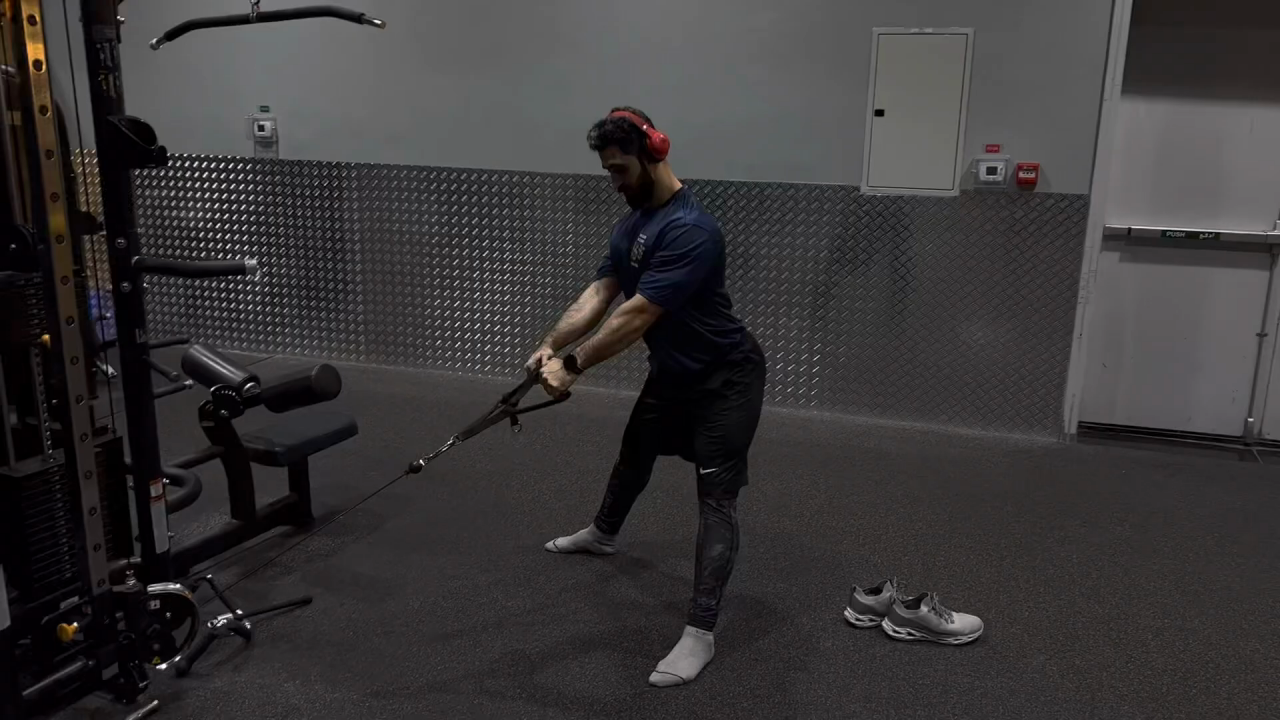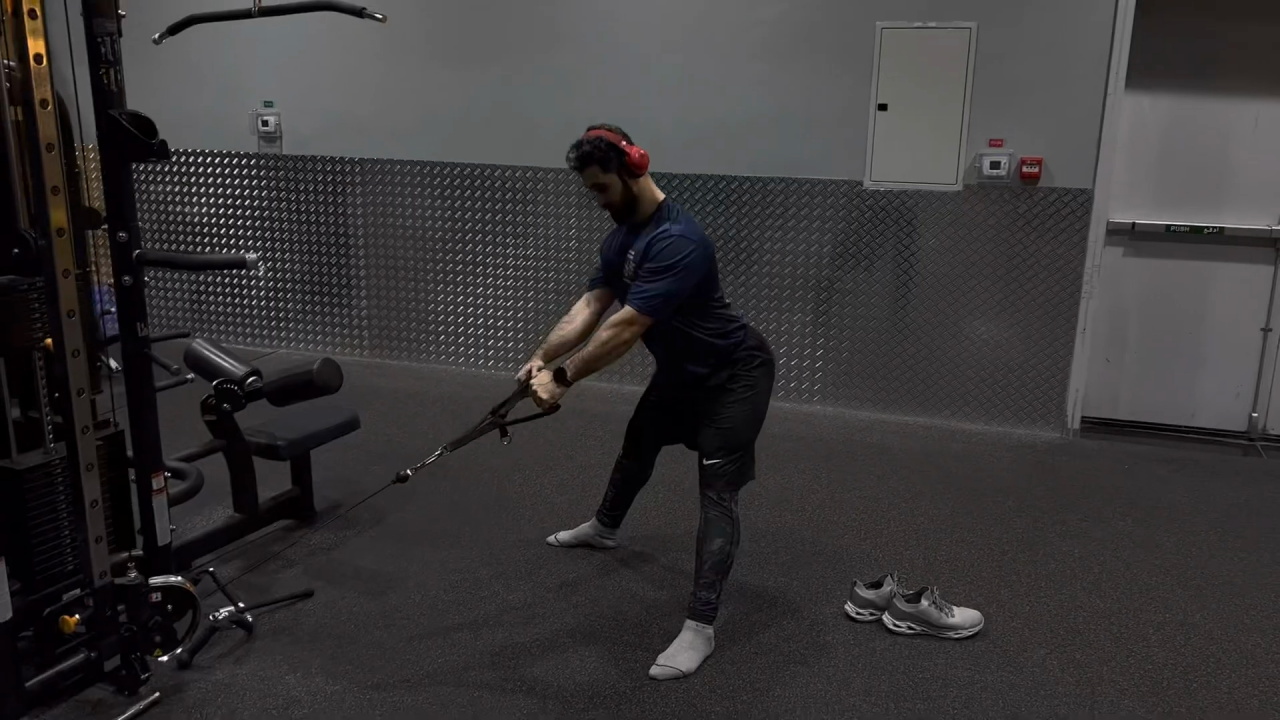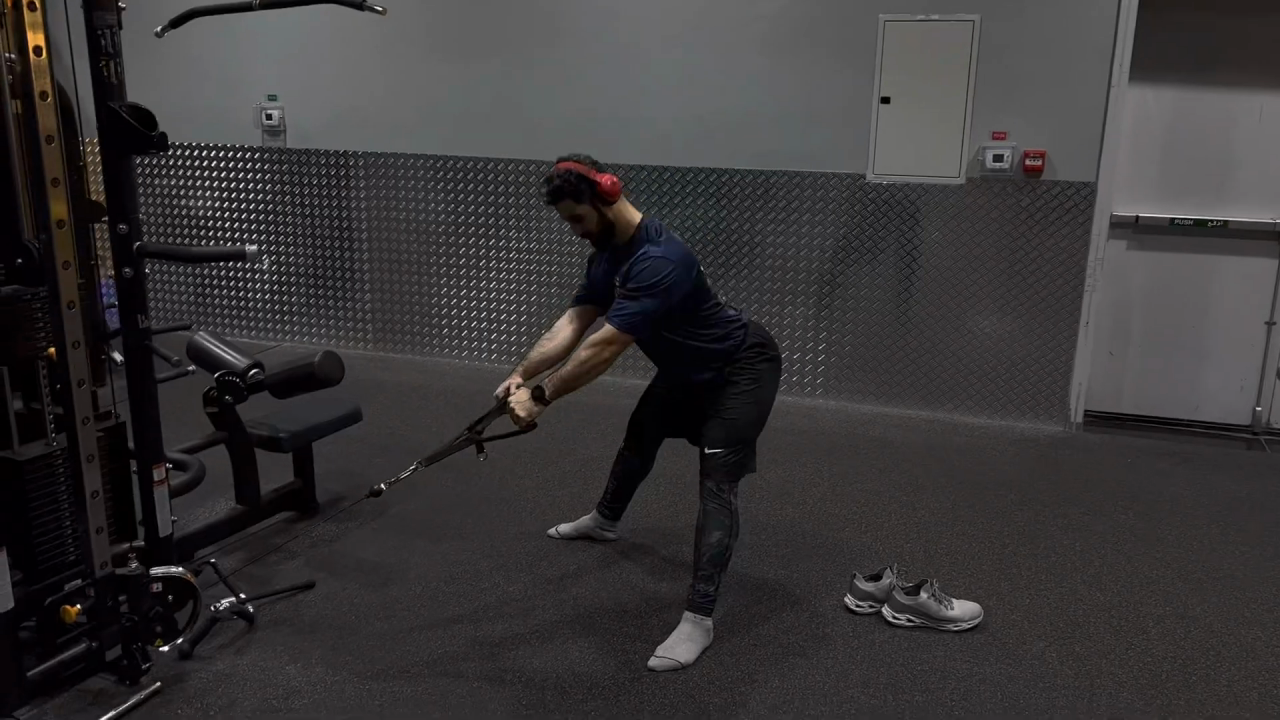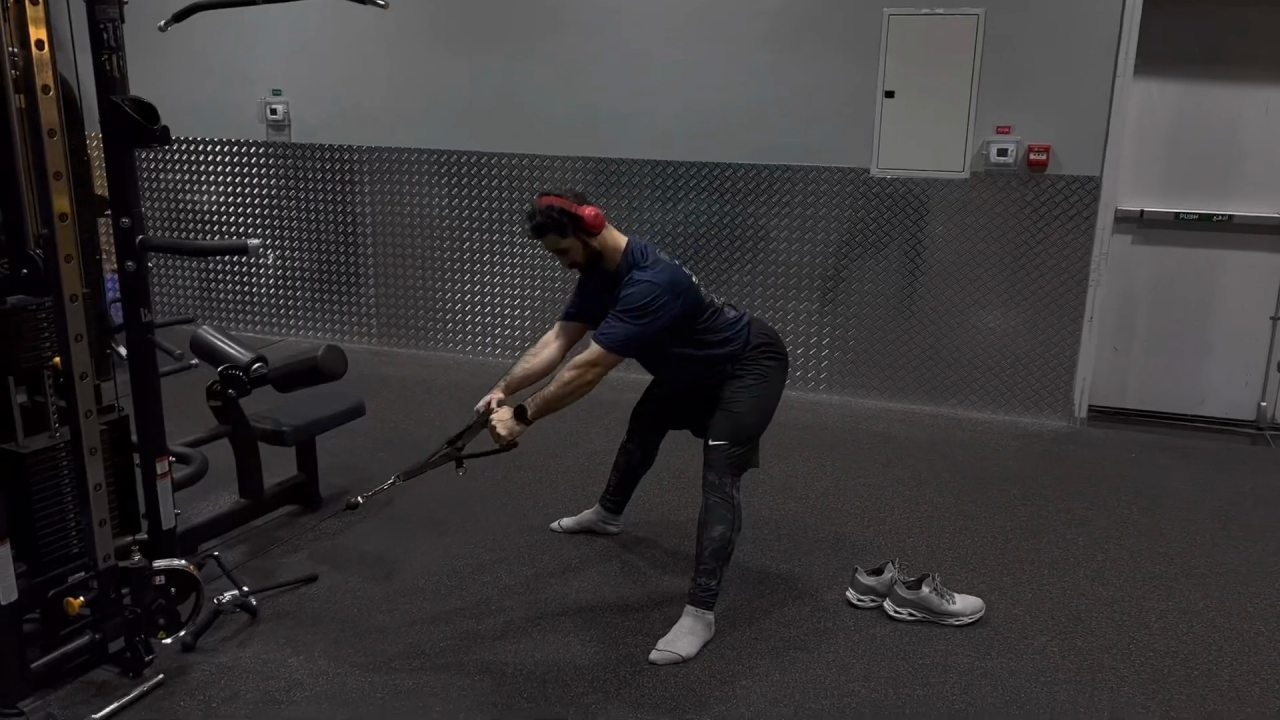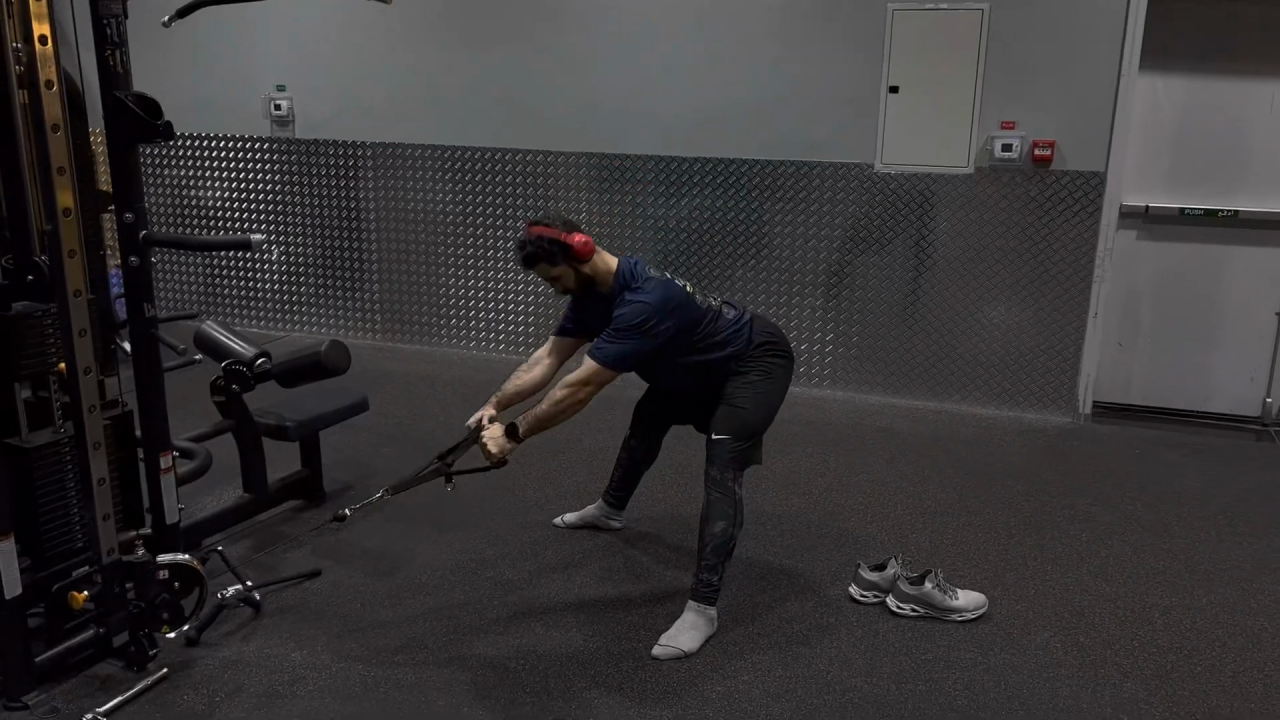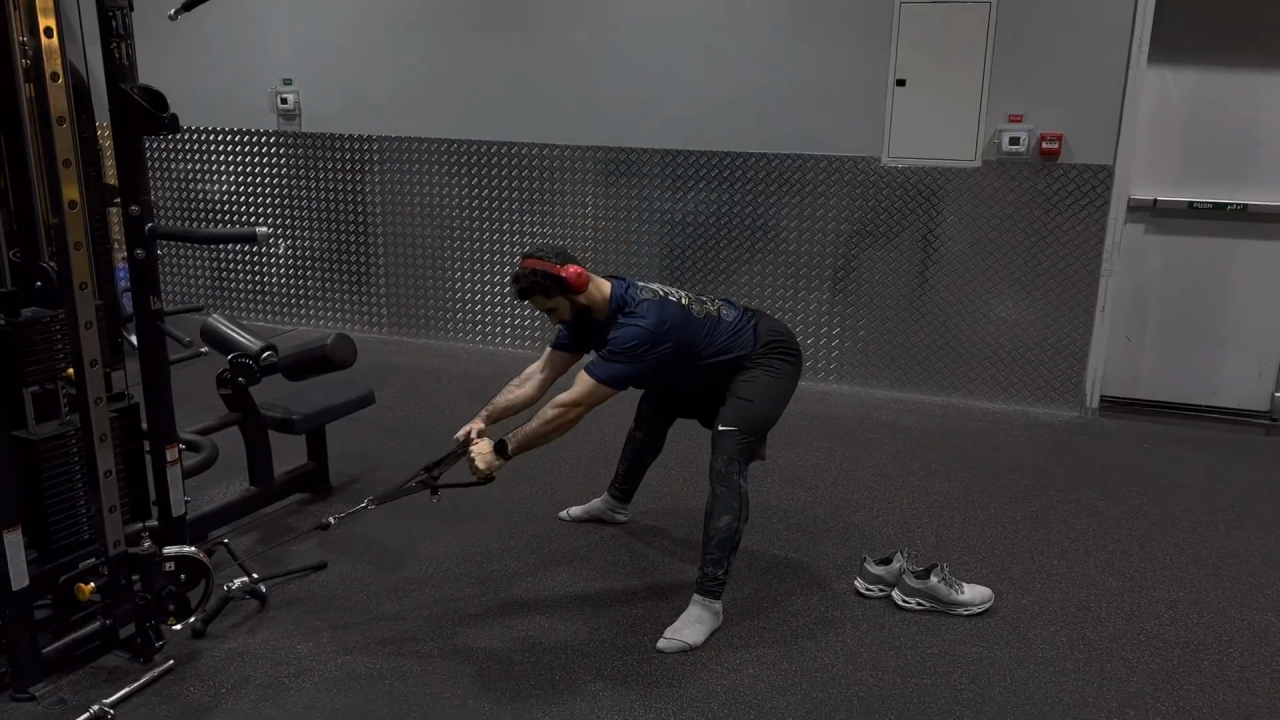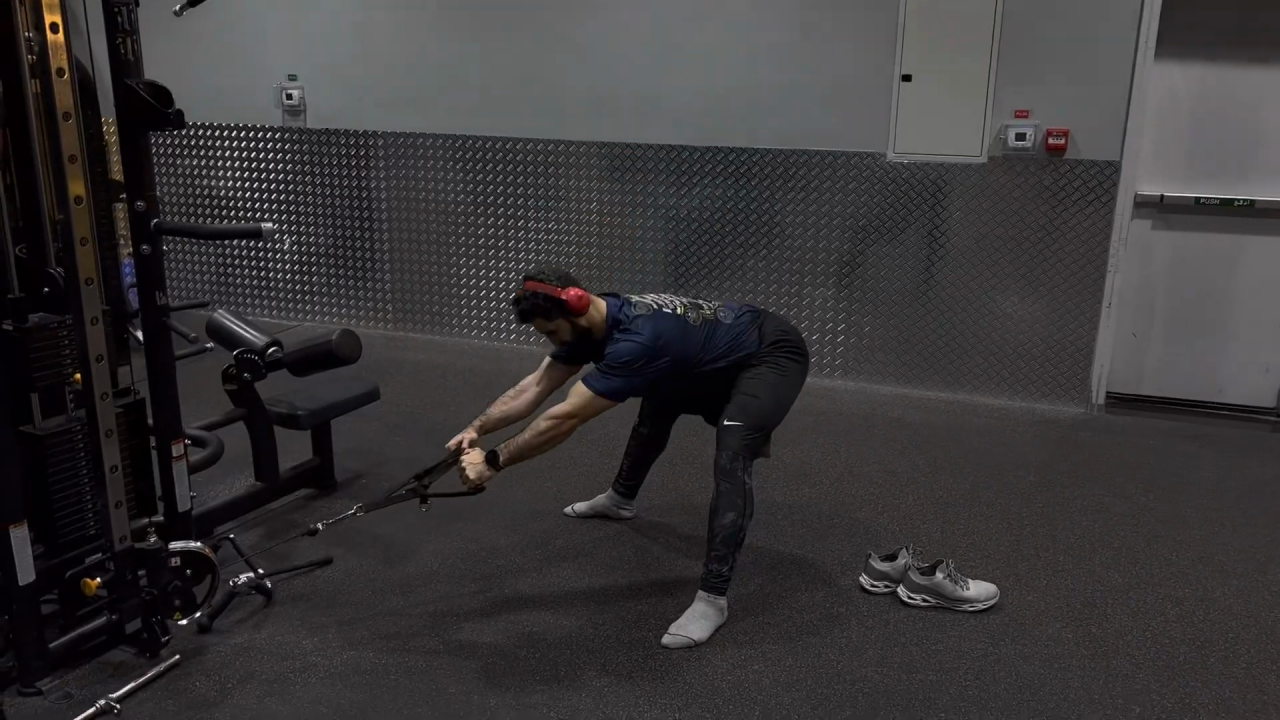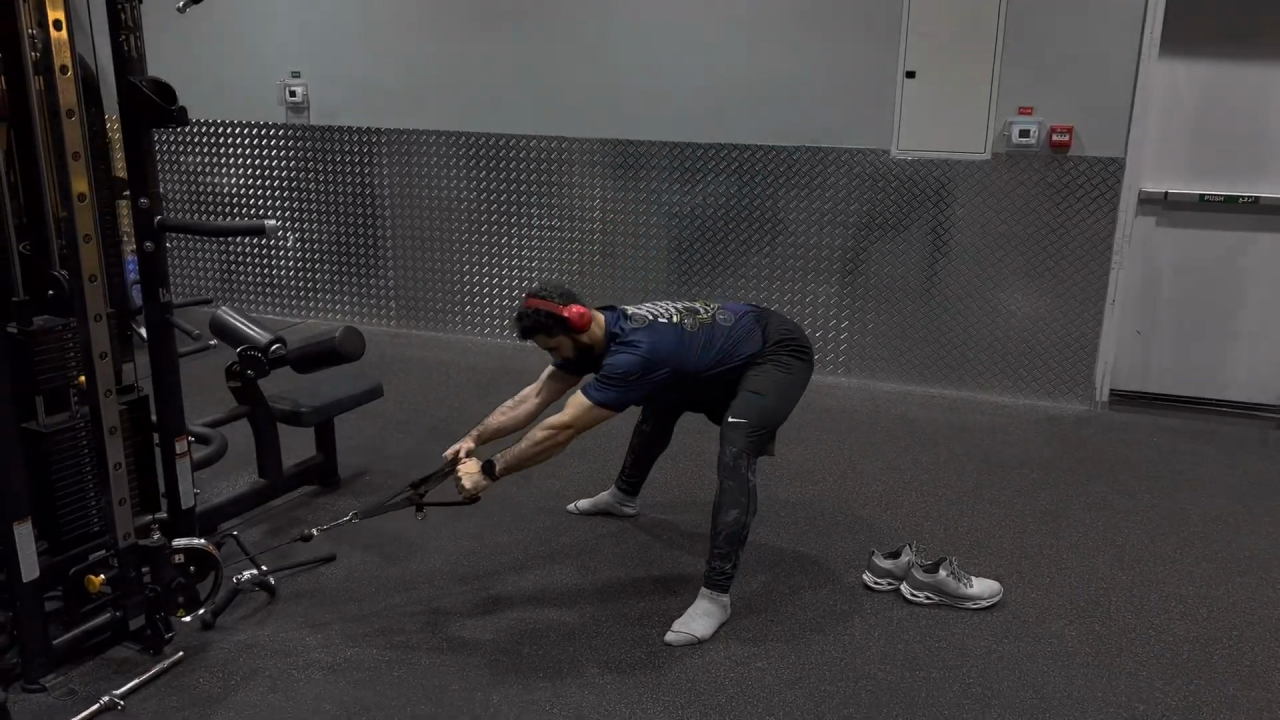
dt=0.2s
person 1, frame 1
left shoulder: (689, 230)
right shoulder: (633, 224)
left elbow: (636, 318)
right elbow: (598, 296)
left wrist: (573, 365)
right wrist: (550, 345)
left hip: (724, 380)
right hip: (673, 373)
left knee: (714, 496)
right knee: (634, 456)
left ankle: (700, 633)
right ankle: (603, 534)
person 1, frame 2
left shoulder: (677, 241)
right shoulder: (622, 237)
left elbow: (624, 329)
right elbow: (589, 307)
left wrist: (563, 378)
right wrist: (541, 357)
left hip: (735, 376)
right hip: (683, 370)
left knee: (716, 491)
right knee: (637, 445)
left ankle: (700, 626)
right ankle: (604, 528)
person 1, frame 3
left shoulder: (659, 260)
right shoulder: (608, 257)
left elbow: (605, 347)
right elbow: (571, 325)
left wrist: (541, 396)
right wrist: (521, 373)
left hip: (744, 369)
right hip: (688, 369)
left knee: (716, 483)
right knee: (640, 435)
left ankle: (698, 620)
right ankle: (605, 520)
person 1, frame 4
left shoulder: (650, 282)
right shoulder: (598, 275)
left elbow: (589, 369)
right elbow: (557, 341)
left wrist: (523, 416)
right wrist: (503, 389)
left hip: (751, 365)
right hip: (694, 367)
left knee: (719, 478)
right knee: (643, 426)
left ankle: (700, 613)
right ankle: (608, 513)
person 1, frame 5
left shoulder: (645, 300)
right shoulder: (592, 292)
left elbow: (581, 387)
right elbow: (548, 357)
left wrist: (514, 433)
right wrist: (495, 405)
left hip: (758, 362)
right hip: (697, 364)
left knee: (721, 472)
right knee: (646, 421)
left ankle: (703, 609)
right ankle: (611, 509)
person 1, frame 6
left shoulder: (641, 323)
right shoulder: (589, 310)
left elbow: (572, 406)
right elbow: (539, 374)
left wrist: (502, 450)
right wrist: (483, 418)
left hip: (766, 357)
right hip: (711, 358)
left knee: (726, 463)
right knee: (651, 413)
left ankle: (708, 602)
right ankle: (617, 502)
person 1, frame 7
left shoulder: (637, 339)
right shoulder: (591, 323)
left elbow: (566, 419)
right elbow: (536, 386)
left wrist: (494, 461)
right wrist: (477, 428)
left hip: (773, 355)
right hip: (724, 355)
left knee: (731, 458)
right knee: (656, 407)
left ankle: (712, 599)
right ankle: (622, 498)
person 1, frame 8
left shoulder: (636, 352)
right shoulder: (598, 331)
left elbow: (562, 429)
right elbow: (535, 396)
left wrist: (490, 471)
right wrist: (474, 437)
left hip: (778, 352)
right hip: (734, 349)
left knee: (734, 455)
right knee: (657, 404)
left ankle: (715, 596)
right ankle: (624, 496)
